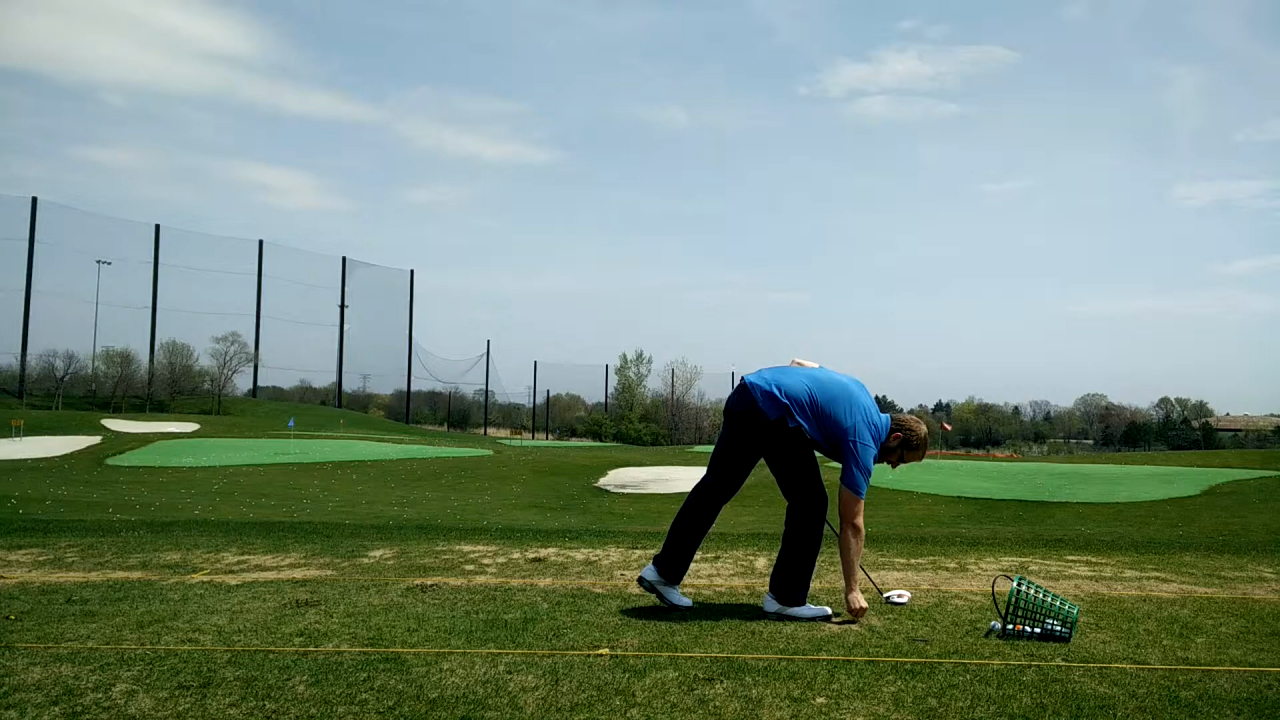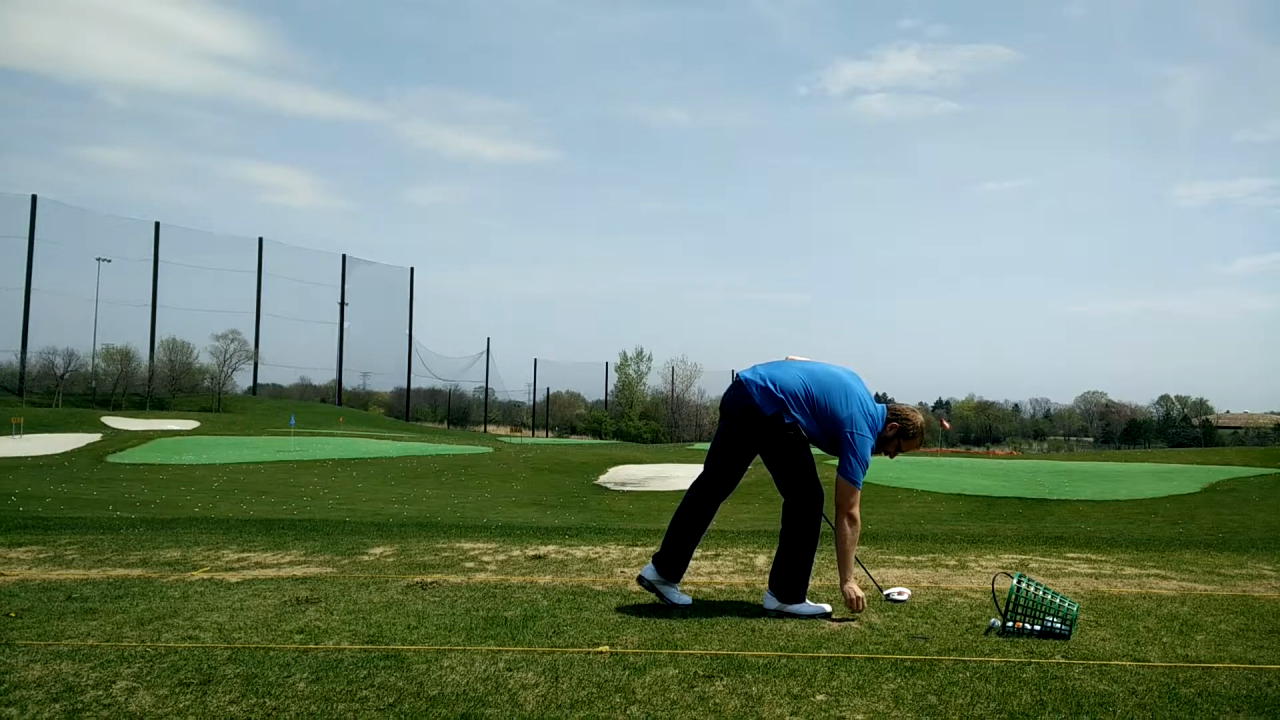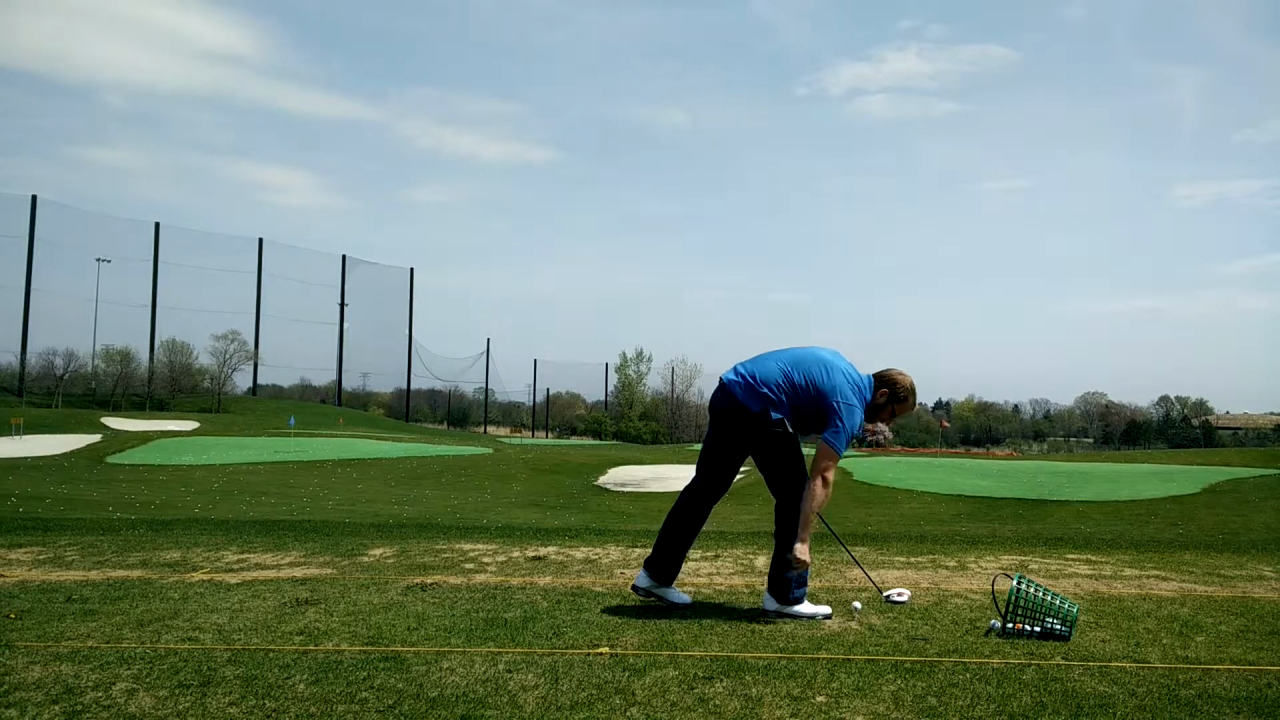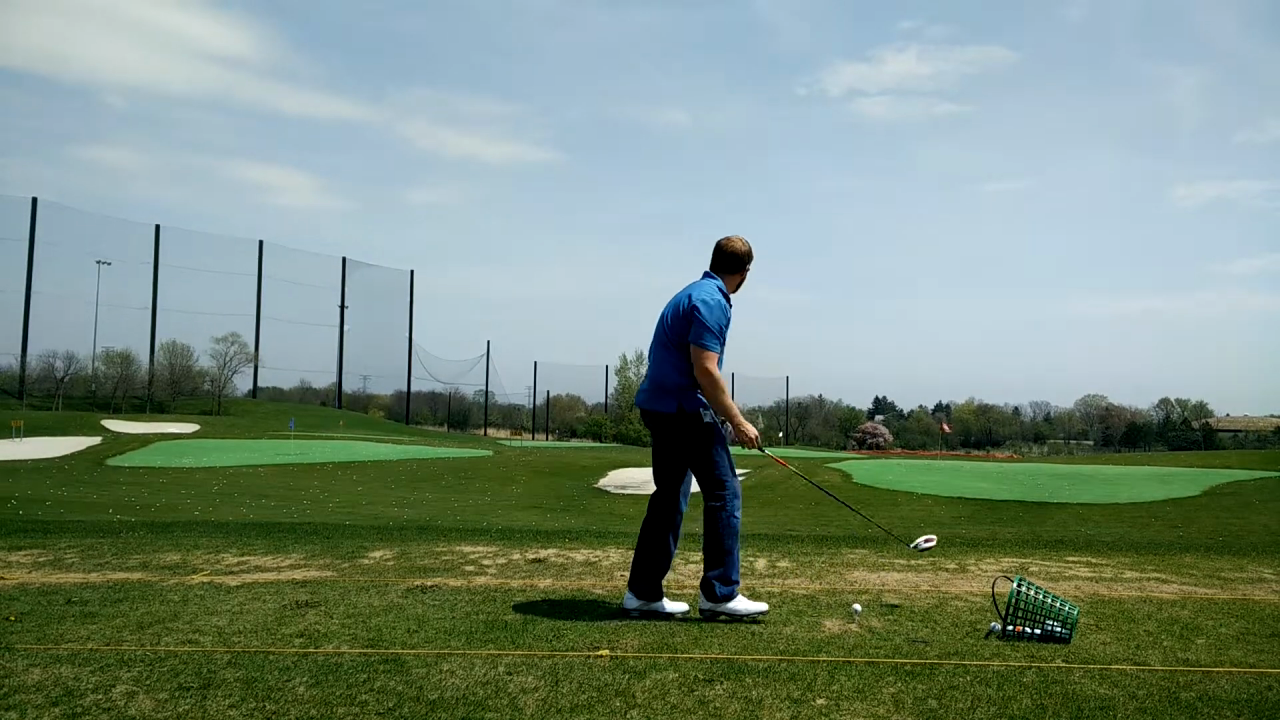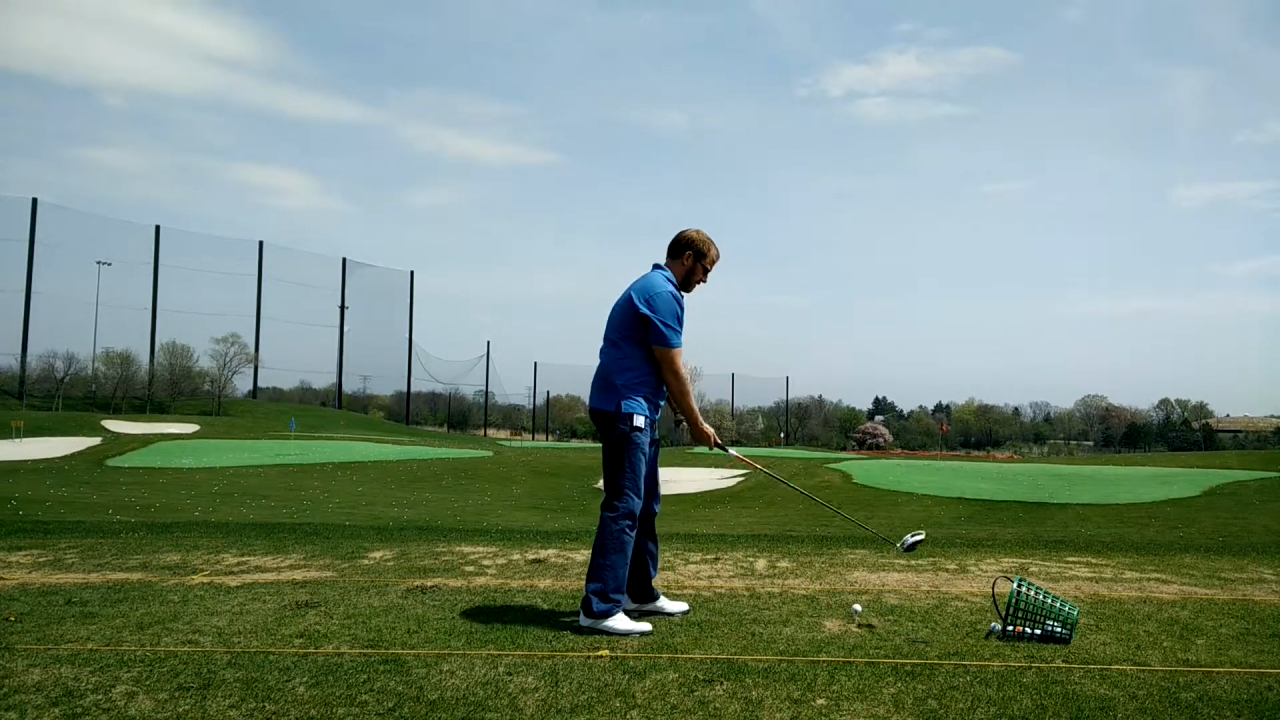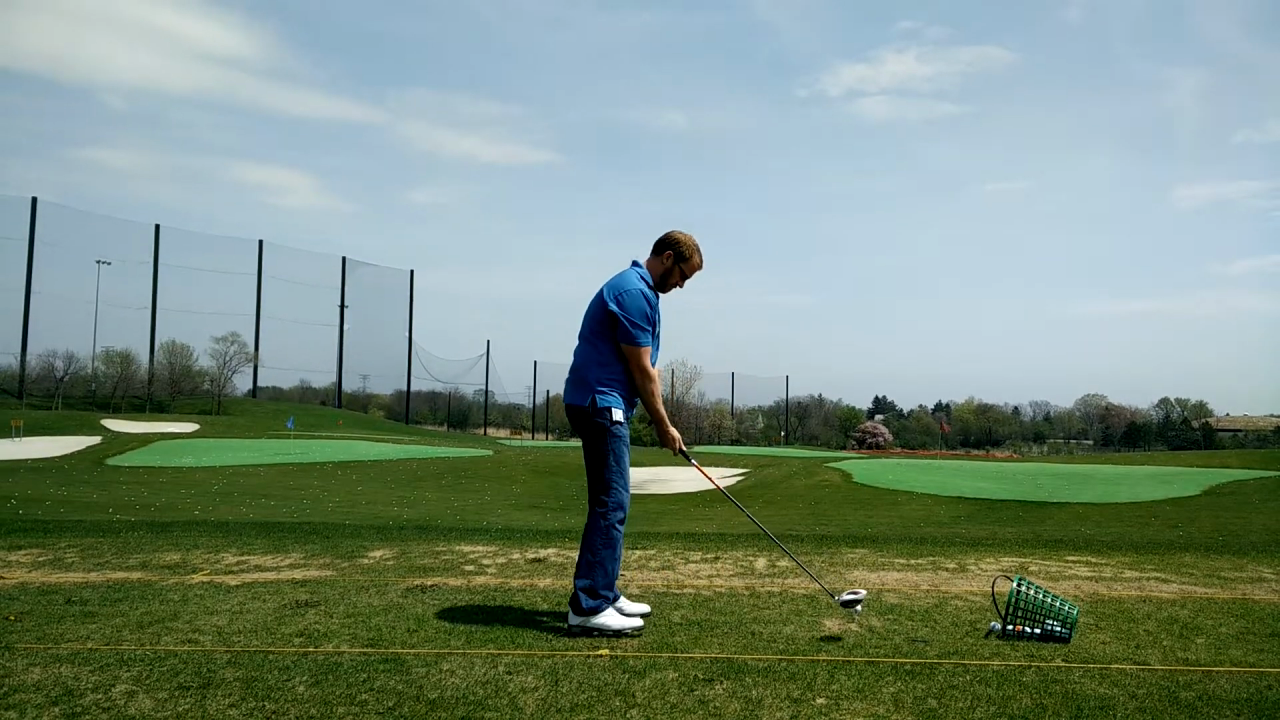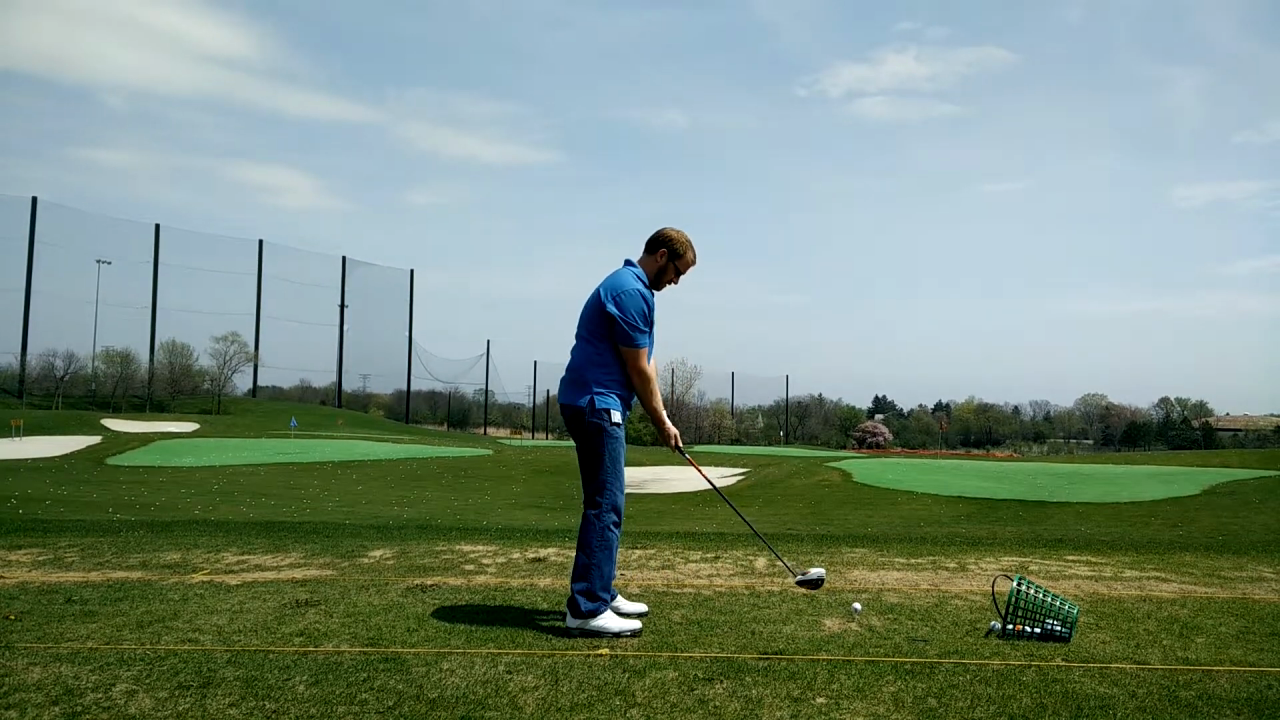
dt=0.7s
person 1, frame 1
left shoulder: (861, 398)
right shoulder: (864, 440)
left elbow: (799, 363)
right elbow: (852, 523)
right wrist: (852, 589)
left hip: (746, 396)
right hip: (774, 414)
left knee: (714, 488)
right knee: (810, 503)
left ankle: (663, 571)
right ankle: (786, 598)
person 1, frame 2
left shoulder: (856, 391)
right shoulder: (861, 431)
left elbow: (793, 359)
right elbow: (847, 514)
right wrist: (847, 580)
left hip: (741, 393)
right hip: (770, 410)
left knee: (710, 486)
right knee: (806, 500)
left ankle: (662, 570)
right ankle: (786, 595)
person 1, frame 3
left shoulder: (843, 368)
right shoulder: (849, 405)
left elbow: (786, 367)
right elbow: (821, 478)
right wrist: (802, 541)
left hip: (728, 394)
right hip: (759, 410)
left knee: (704, 488)
right knee: (795, 496)
left ankle: (655, 574)
right ankle: (785, 596)
person 1, frame 4
left shoulder: (693, 293)
right shoulder: (712, 301)
right elbow: (705, 370)
left wrist: (722, 414)
right wrist: (736, 420)
left hip: (658, 406)
right hip: (682, 409)
left knee: (669, 498)
right knee: (723, 493)
left ankle: (643, 592)
right ankle: (720, 594)
person 1, frame 5
left shoulder: (652, 287)
right shoulder: (663, 293)
right elbow: (673, 371)
left wrist: (685, 417)
right wrist: (696, 423)
left hip: (630, 408)
right hip: (625, 410)
left knee: (644, 505)
right knee: (624, 505)
left ankle: (640, 592)
right ankle: (599, 607)
person 1, frame 6
left shoulder: (634, 287)
right shoulder: (635, 291)
left elbow: (645, 366)
right elbow: (640, 369)
left wrist: (661, 421)
right wrist: (664, 425)
left hip: (604, 404)
right hip: (600, 404)
left knee: (614, 501)
right knee: (610, 502)
left ankle: (604, 592)
right ankle: (588, 605)
person 1, frame 7
left shoulder: (626, 284)
right shoulder: (632, 291)
left elbow: (642, 366)
right elbow: (638, 370)
left wrist: (662, 417)
right wrist: (661, 422)
left hip: (598, 404)
right hip: (596, 405)
left knee: (609, 500)
right knee: (605, 503)
left ankle: (600, 592)
right ankle: (586, 606)
